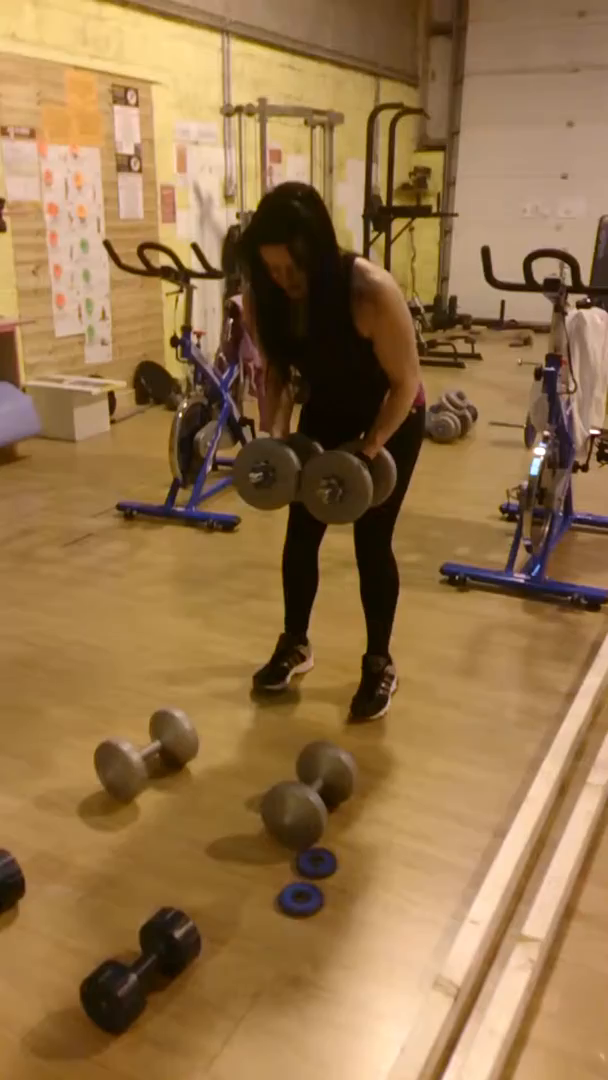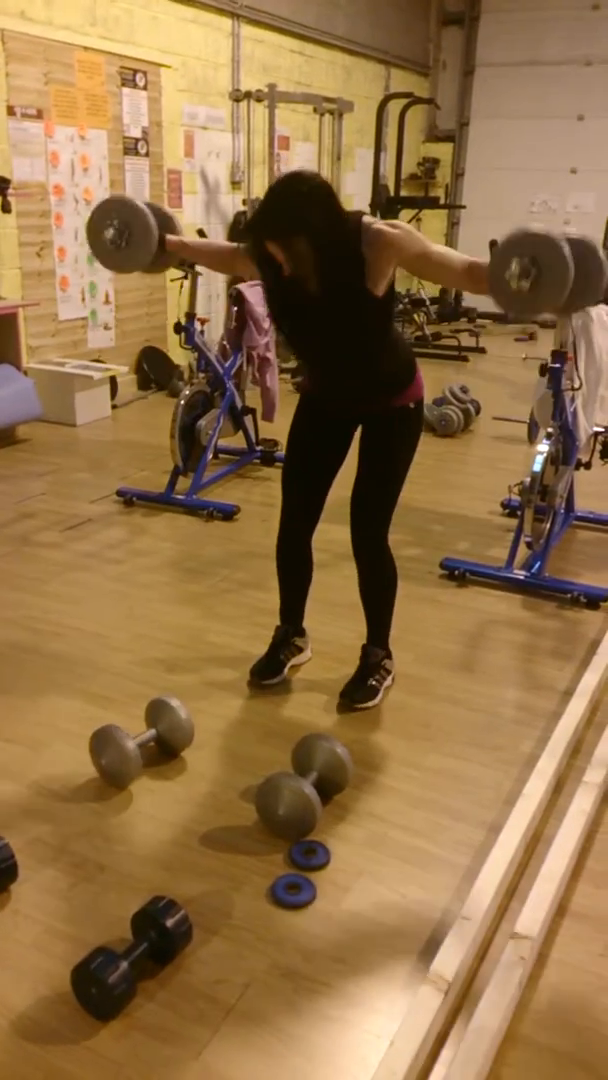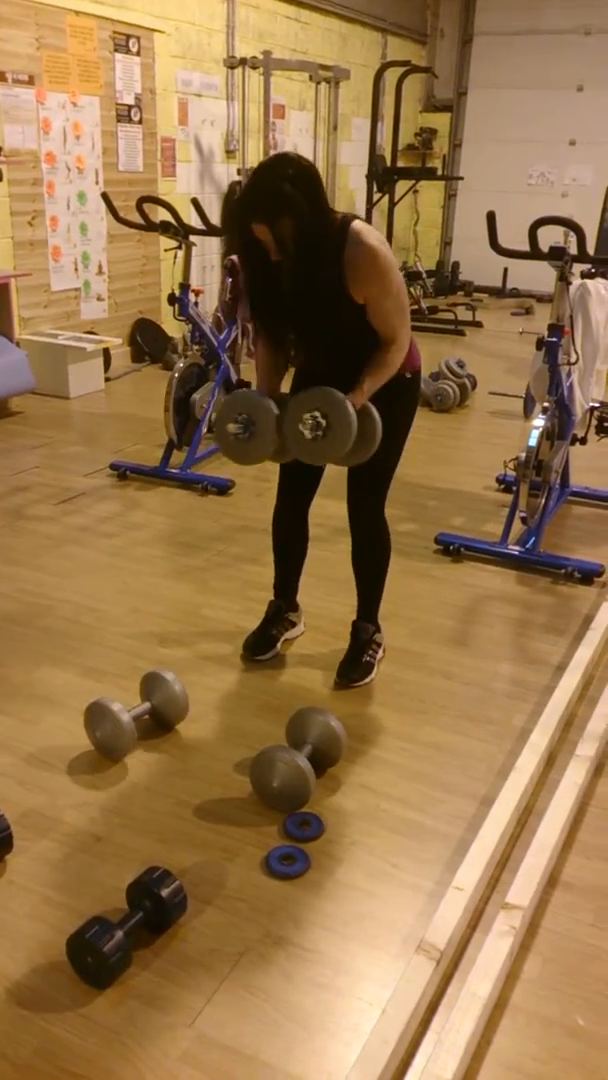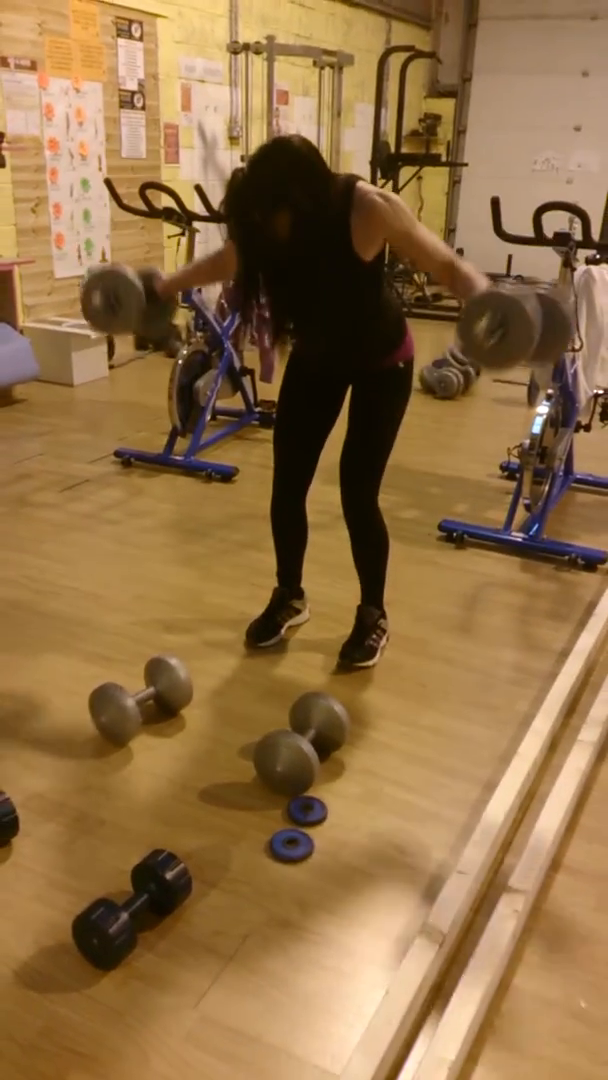
dt=1s
person 1, frame 1
left shoulder: (370, 291)
right shoulder: (260, 297)
left elbow: (406, 381)
right elbow: (276, 372)
left wrist: (368, 451)
right wrist: (274, 435)
left hip: (391, 418)
right hip: (324, 413)
left knee: (371, 541)
right knee: (301, 533)
left ankle: (380, 664)
right ankle: (294, 645)
person 1, frame 2
left shoulder: (378, 243)
right shoulder: (277, 256)
left elbow: (465, 271)
right elbow: (232, 258)
right wrist: (176, 244)
left hip: (391, 402)
right hip: (324, 397)
left knee: (368, 532)
right knee: (294, 523)
left ankle: (378, 655)
right ankle: (291, 635)
person 1, frame 3
left shoulder: (364, 253)
right shoulder: (265, 255)
left elbow: (396, 341)
right elbow: (270, 335)
left wrist: (352, 402)
right wrist: (265, 399)
left hip: (385, 379)
right hip: (319, 371)
left knee: (364, 505)
right knee: (290, 494)
left ankle: (368, 631)
right ankle: (284, 609)
person 1, frame 4
left shoulder: (369, 209)
right shoulder: (269, 221)
left elbow: (446, 267)
right elbow: (230, 262)
right wrist: (168, 286)
left hip: (381, 363)
right hip: (314, 358)
left knee: (358, 494)
right knee: (286, 486)
left ankle: (373, 615)
right ankle: (289, 597)
